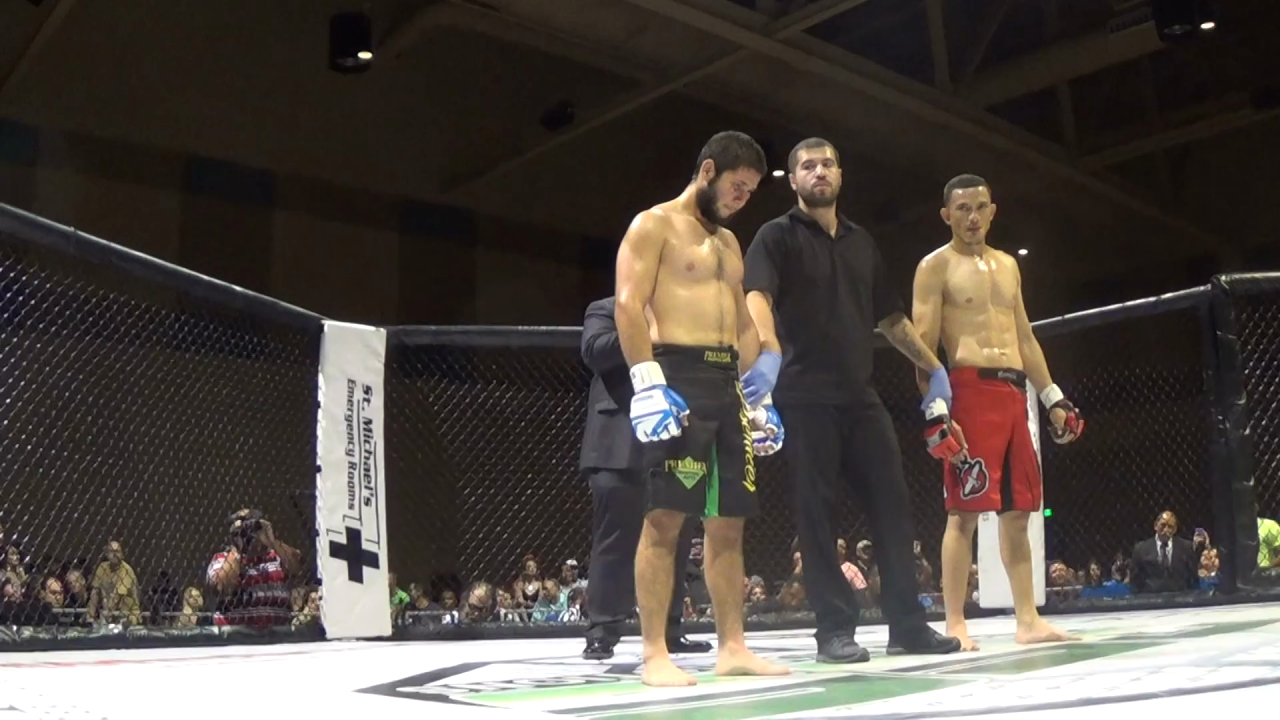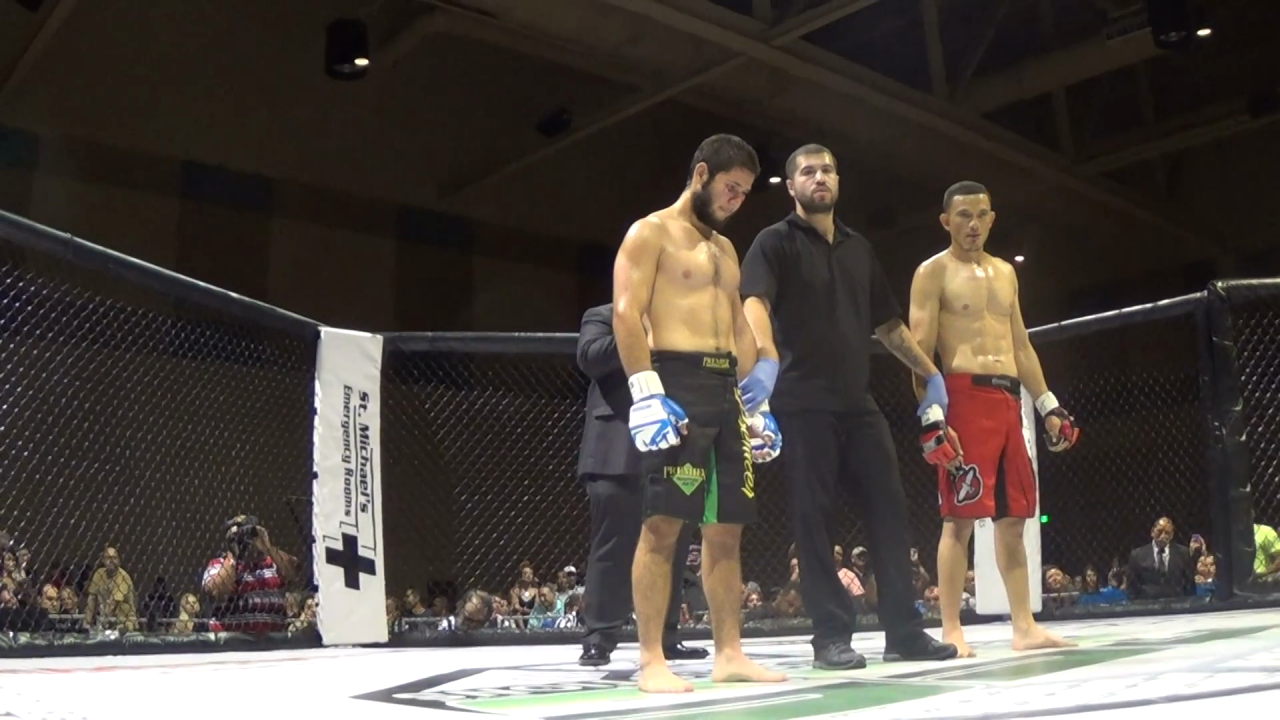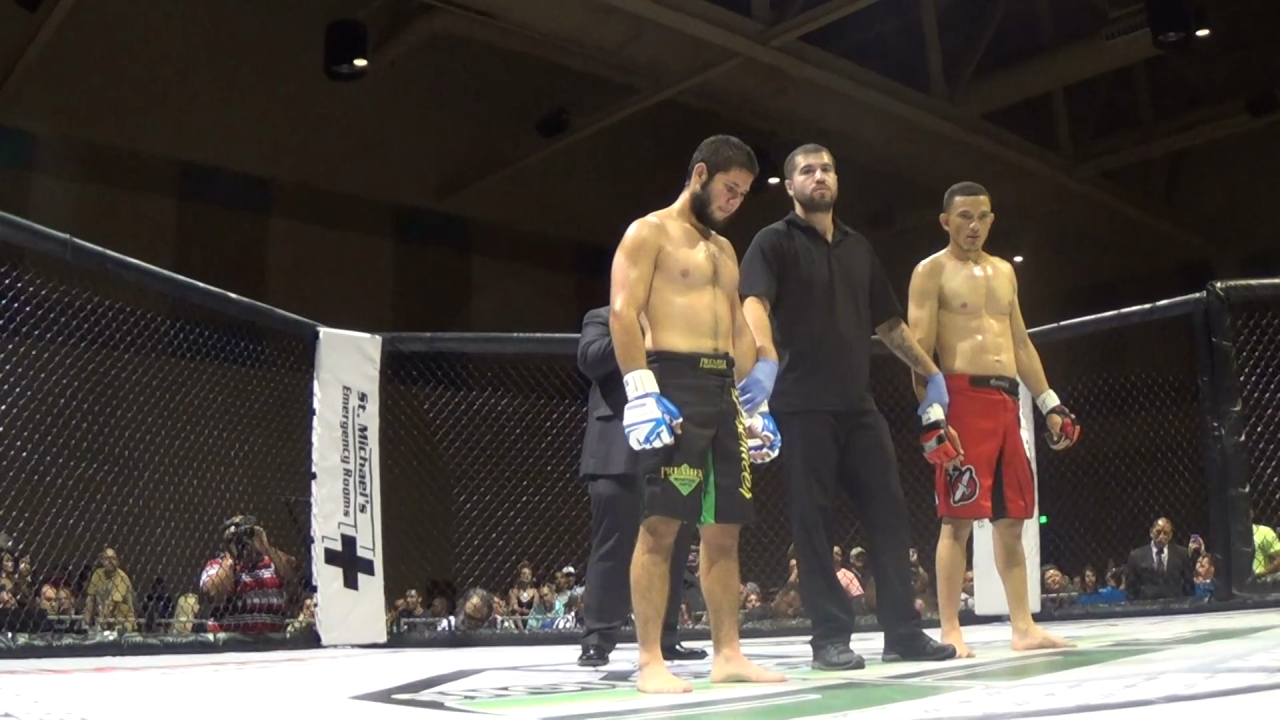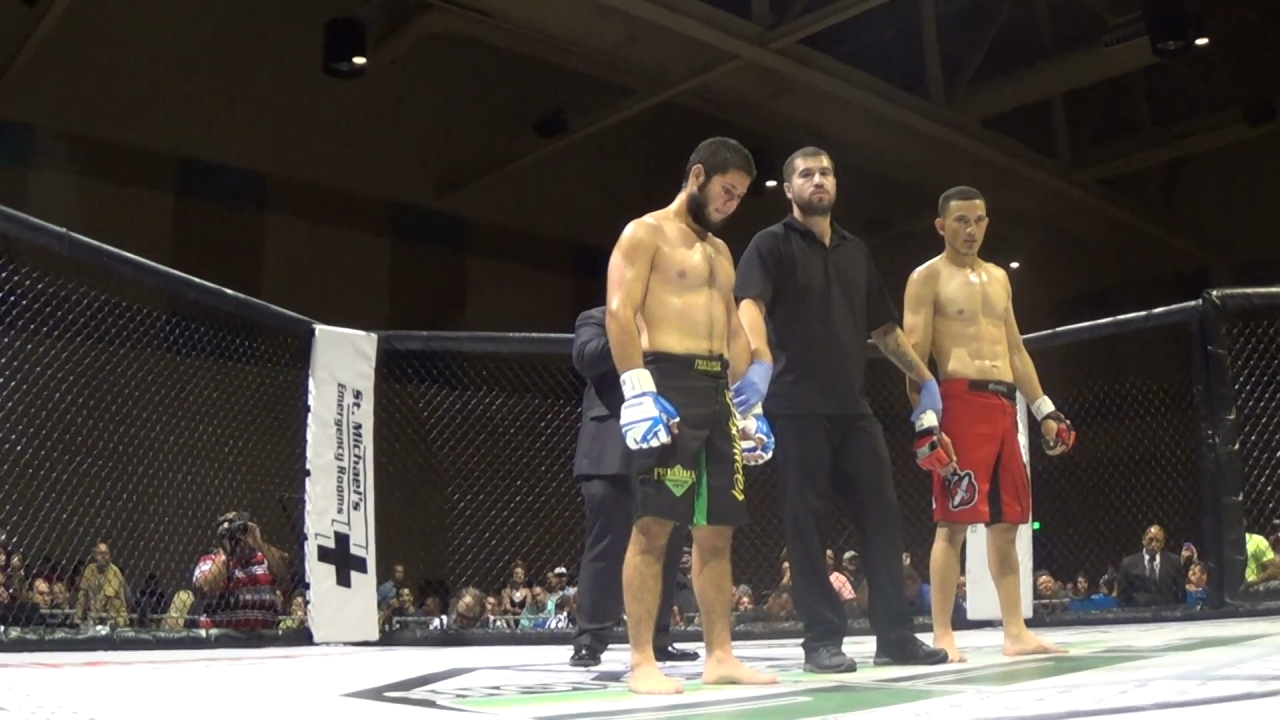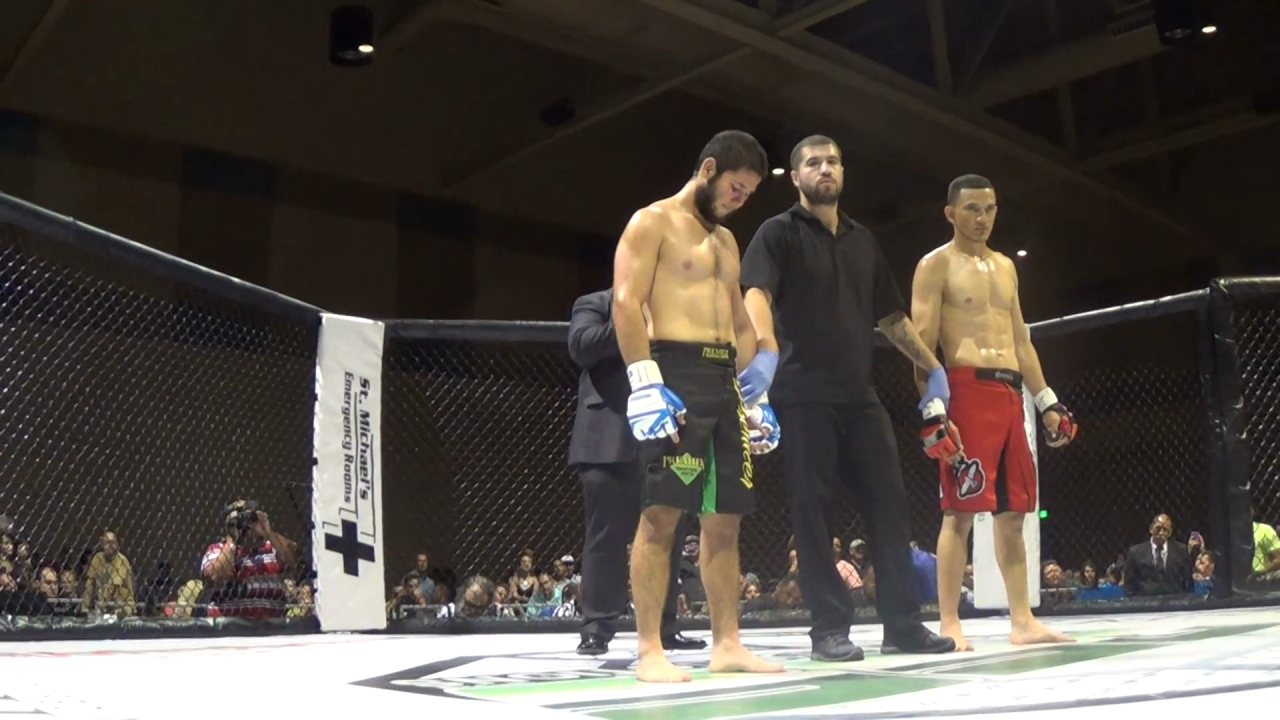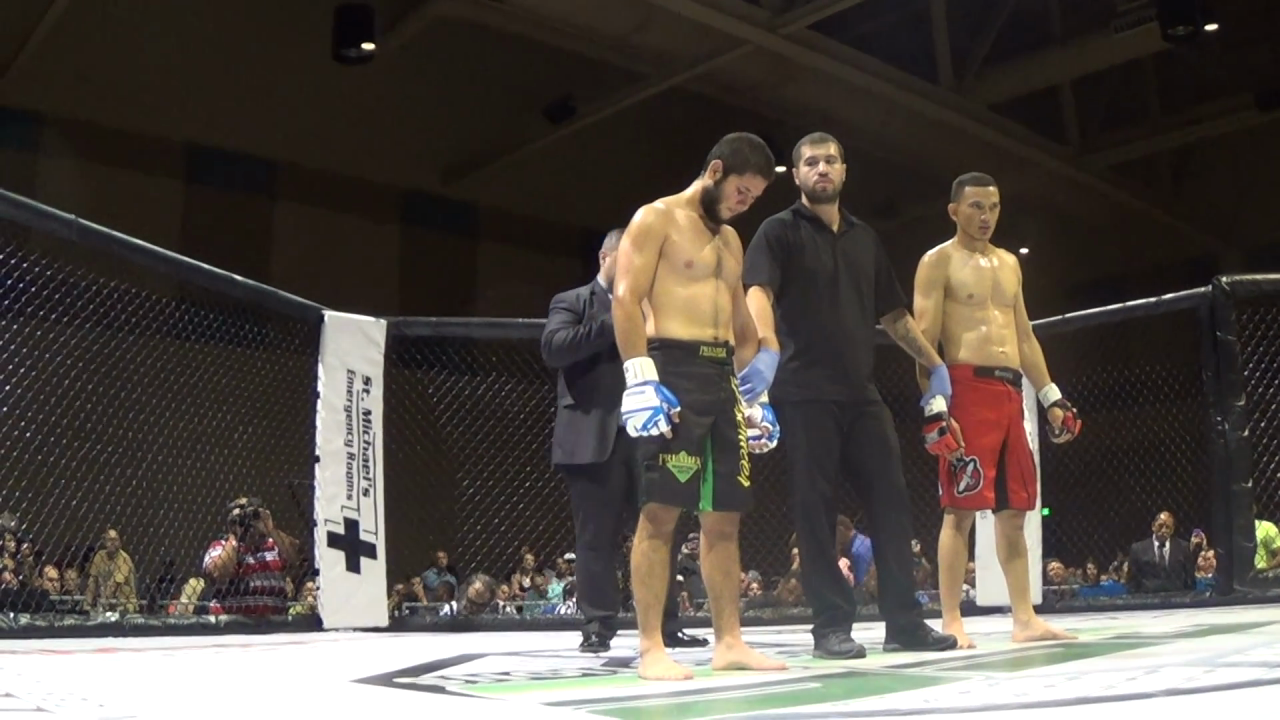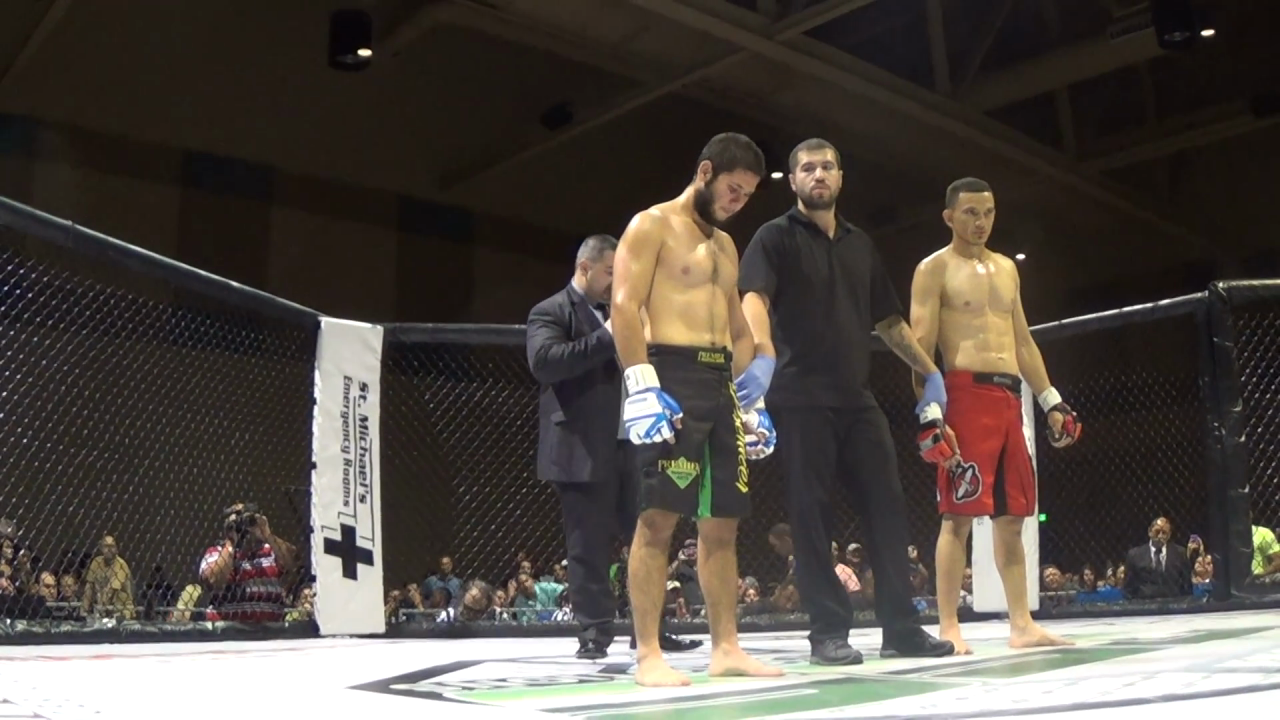
dt=0.5s
person 1, frame 1
left shoulder: (729, 243)
right shoulder: (653, 225)
right elbow: (628, 305)
right wrist: (648, 383)
left hip: (726, 383)
right hip: (677, 374)
left knee: (729, 522)
right knee: (664, 517)
left ankle: (732, 646)
right ankle: (654, 654)
person 1, frame 2
left shoulder: (725, 250)
right shoulder: (650, 233)
right elbow: (626, 315)
right wrist: (647, 393)
left hip: (725, 390)
right hip: (676, 383)
left knee: (726, 528)
right knee: (663, 524)
left ankle: (729, 654)
right ankle: (651, 661)
person 1, frame 3
left shoulder: (724, 250)
right shoulder: (648, 233)
right elbow: (622, 313)
right wrist: (641, 392)
left hip: (723, 391)
right hip: (673, 383)
left knee: (724, 529)
right knee: (661, 525)
left ankle: (728, 654)
right ankle: (650, 662)
person 1, frame 4
left shoulder: (720, 252)
right shoulder: (645, 233)
right elbow: (619, 314)
right wrist: (639, 391)
left hip: (716, 392)
right hip: (669, 384)
left knee: (716, 531)
right knee: (653, 525)
left ankle: (719, 655)
right ankle: (642, 662)
person 1, frame 5
left shoulder: (726, 241)
right shoulder: (652, 222)
right elbow: (627, 304)
left wrist: (756, 393)
right wrist: (646, 383)
left hip: (724, 380)
right hip: (675, 372)
left knee: (725, 518)
right knee: (661, 513)
left ankle: (727, 644)
right ankle: (649, 651)
person 1, frame 6
left shoulder: (730, 240)
right shoulder: (656, 219)
right elbow: (626, 299)
right wrist: (641, 380)
left hip: (721, 377)
right hip: (672, 370)
left knee: (724, 517)
right knee: (660, 511)
left ankle: (728, 641)
right ankle: (651, 648)
person 1, frame 7
left shoulder: (725, 245)
right shoulder: (652, 226)
right elbow: (624, 307)
right wrist: (643, 388)
left hip: (719, 384)
right hip: (671, 376)
left knee: (722, 522)
right knee: (658, 517)
left ankle: (725, 648)
right ankle: (648, 655)
person 2, frame 1
left shoulder: (861, 242)
right shoulder: (778, 236)
left elbow: (891, 317)
right elbow: (757, 297)
left wrist: (934, 367)
right wrist: (769, 353)
left hip: (861, 393)
right hip: (805, 394)
left knee: (893, 504)
right knee: (815, 512)
left ankle: (907, 623)
right ankle: (835, 629)
person 2, frame 2
left shoulder: (859, 248)
right shoulder: (776, 242)
left elbow: (888, 324)
right elbow: (755, 303)
left wrist: (931, 373)
right wrist: (767, 359)
left hip: (857, 401)
right hip: (802, 401)
left knee: (890, 509)
right knee: (812, 518)
left ankle: (903, 629)
right ankle: (831, 635)
person 2, frame 3
left shoulder: (858, 247)
right shoulder: (775, 241)
left elbow: (888, 322)
right elbow: (754, 303)
left wrist: (932, 372)
right wrist: (766, 359)
left hip: (857, 401)
right hip: (801, 402)
left knee: (889, 510)
right knee: (812, 518)
left ankle: (903, 630)
right ankle: (830, 636)
person 2, frame 4
left shoulder: (855, 252)
right shoulder: (772, 244)
left elbow: (884, 327)
right elbow: (750, 305)
left wrist: (926, 379)
right wrist: (761, 362)
left hip: (852, 405)
right hip: (796, 405)
left knee: (882, 515)
right knee: (805, 521)
left ankle: (895, 634)
right ankle: (822, 640)
person 2, frame 5
left shoulder: (862, 240)
right shoulder: (779, 232)
left elbow: (891, 316)
right elbow: (757, 294)
left wrist: (933, 367)
right wrist: (767, 351)
left hip: (859, 393)
right hip: (803, 393)
left knee: (890, 503)
right knee: (812, 510)
left ankle: (902, 623)
right ankle: (829, 628)
person 2, frame 6
left shoulder: (864, 238)
right shoulder: (780, 231)
left elbow: (893, 313)
right elbow: (758, 292)
left wrist: (935, 364)
right wrist: (768, 350)
left hip: (861, 391)
right hip: (804, 391)
left knee: (891, 501)
right knee: (815, 508)
left ankle: (903, 621)
right ankle: (831, 626)
person 2, frame 7
left shoulder: (860, 244)
right shoulder: (776, 237)
left elbow: (888, 320)
right elbow: (754, 298)
left wrist: (931, 371)
right wrist: (764, 356)
left hip: (856, 397)
right hip: (800, 397)
left knee: (888, 506)
right knee: (811, 513)
left ankle: (901, 627)
right ankle: (828, 632)
person 3, frame 1
left shoulder: (1007, 265)
right shoulder: (935, 267)
right elbow: (924, 346)
left wrist: (1053, 398)
right wrist: (935, 411)
left hip: (1014, 393)
right hip: (970, 391)
left knee: (1018, 512)
right knee: (964, 512)
left ankle: (1028, 620)
right ankle: (955, 624)
person 3, frame 2
left shoulder: (1005, 273)
right shoulder: (933, 273)
right elbow: (921, 351)
left wrist: (1048, 406)
right wrist: (931, 416)
left hip: (1009, 400)
right hip: (966, 398)
left knee: (1013, 518)
right knee: (960, 518)
left ankle: (1024, 626)
right ankle: (951, 631)
person 3, frame 3
left shoulder: (1004, 271)
right shoulder: (932, 272)
left elbow: (1021, 343)
right elbow: (920, 350)
left wrist: (1050, 404)
right wrist: (932, 416)
left hip: (1007, 400)
right hip: (963, 397)
left knee: (1012, 519)
right knee: (958, 519)
left ankle: (1024, 627)
right ankle: (950, 631)
person 3, frame 4
left shoulder: (998, 278)
right shoulder: (927, 278)
right elbow: (915, 356)
left wrist: (1045, 410)
left hip: (1003, 406)
right hip: (961, 403)
left knee: (1006, 524)
right knee: (953, 523)
left ankle: (1016, 632)
right ankle: (942, 636)
person 3, frame 5
left shoulder: (1005, 267)
right shoulder: (936, 266)
right elbow: (923, 343)
left wrist: (1047, 402)
right wrist: (932, 410)
left hip: (1010, 395)
right hip: (967, 391)
left knee: (1013, 514)
right knee: (960, 512)
left ankle: (1023, 621)
right ankle: (950, 625)
person 3, frame 6
left shoulder: (1009, 264)
right shoulder: (938, 262)
right elbow: (925, 341)
left wrist: (1052, 398)
right wrist: (935, 407)
left hip: (1010, 392)
right hip: (967, 389)
left knee: (1014, 510)
right knee: (960, 508)
left ankle: (1025, 618)
right ankle: (951, 621)
person 3, frame 7
left shoulder: (1006, 268)
right shoulder: (934, 269)
left elbow: (1023, 341)
right elbow: (921, 348)
left wrist: (1052, 401)
right wrist: (930, 414)
left hip: (1009, 398)
right hip: (966, 395)
left knee: (1012, 516)
right knee: (959, 515)
left ankle: (1022, 625)
right ankle: (949, 628)
person 4, frame 1
right shoulder: (605, 310)
right elbow: (594, 351)
right hip: (620, 447)
left knee: (673, 541)
right knee: (615, 541)
left ankle: (669, 632)
right ankle: (602, 634)
person 4, frame 2
right shoulder: (602, 317)
right elbow: (589, 357)
right hip: (619, 452)
left knee: (671, 547)
right knee: (612, 547)
left ankle: (666, 638)
right ankle: (598, 640)
person 4, frame 3
right shoulder: (603, 319)
right elbow: (589, 359)
right hip: (619, 452)
left knee: (671, 548)
right knee: (612, 548)
left ankle: (665, 639)
right ankle: (597, 641)
person 4, frame 4
right shoulder: (598, 319)
right elbow: (585, 358)
right hip: (614, 451)
left knee: (664, 549)
right knee: (605, 547)
left ankle: (657, 640)
right ankle: (590, 640)
person 4, frame 5
right shoulder: (595, 304)
right elbow: (581, 345)
right hip: (611, 440)
right knee: (606, 537)
left ankle: (663, 628)
right ankle: (596, 629)
person 4, frame 6
right shoulder: (572, 303)
right elbow: (552, 348)
right wrist: (612, 323)
right hip: (595, 440)
right knee: (596, 537)
left ankle: (665, 626)
right ankle: (598, 626)
person 4, frame 7
right shoulder: (550, 313)
right elbow: (543, 363)
right wrist: (606, 338)
left hip: (631, 444)
right hip: (584, 451)
right knee: (589, 547)
right ankle: (594, 633)
